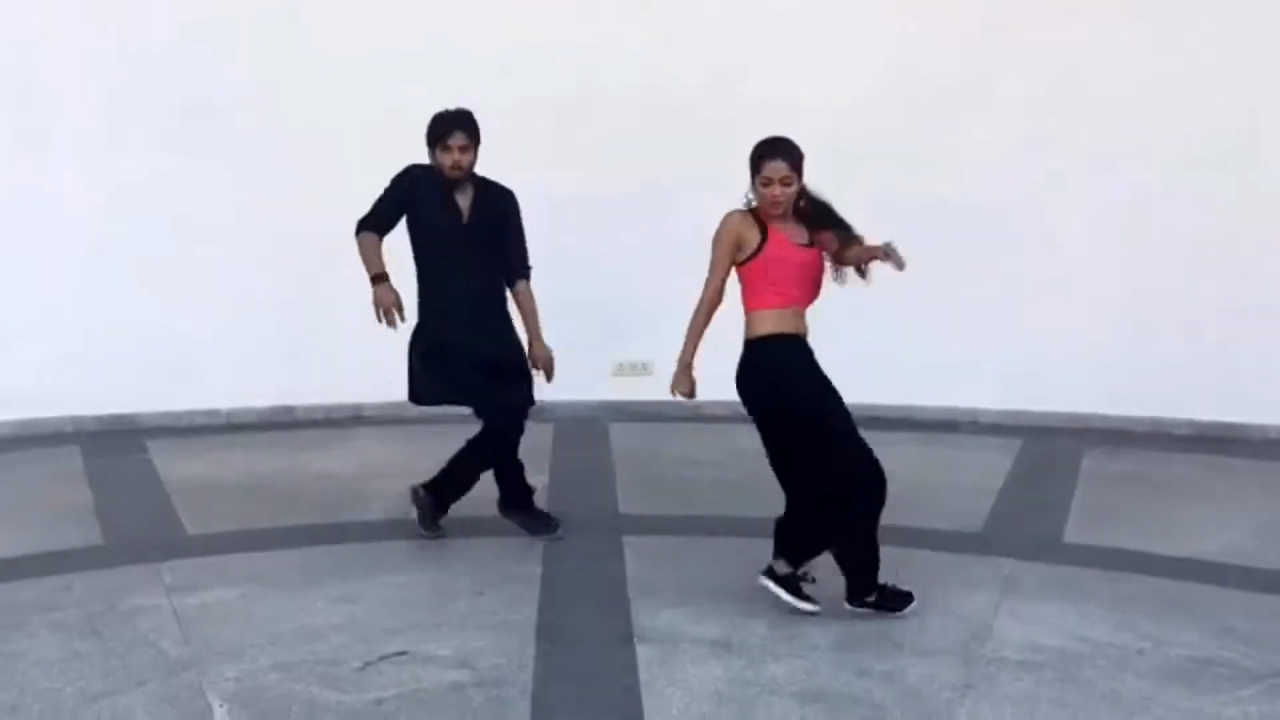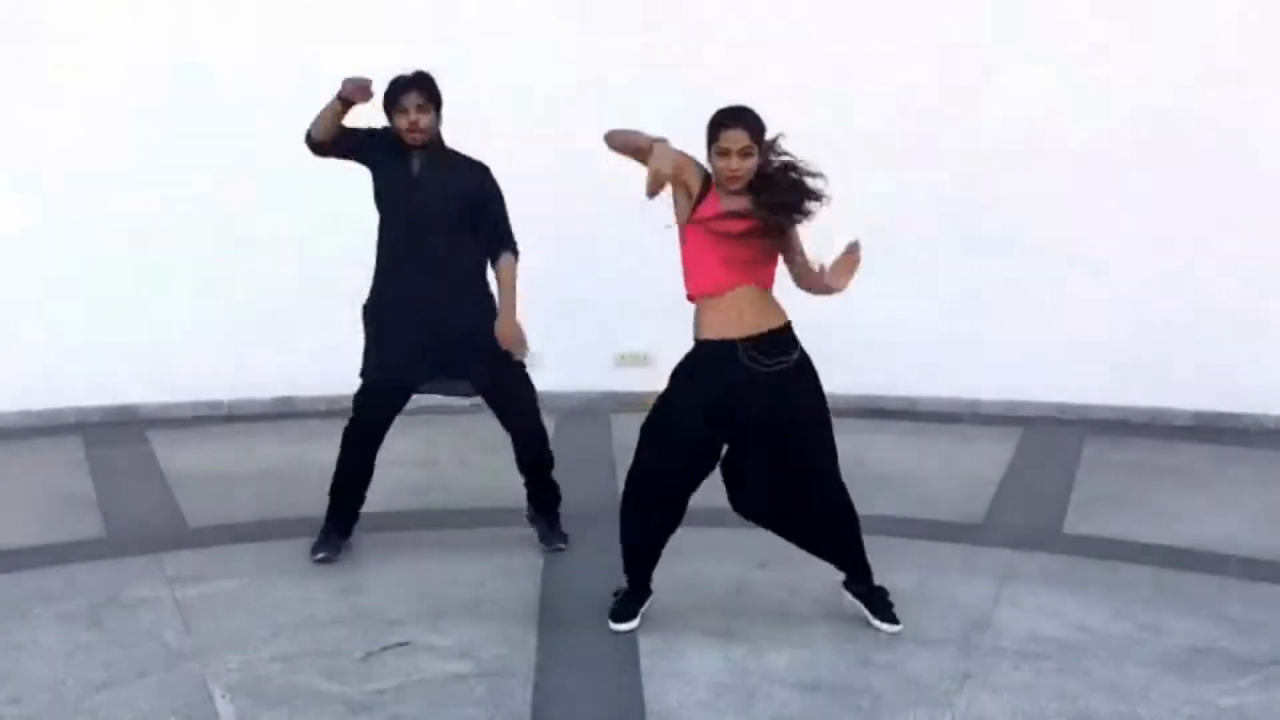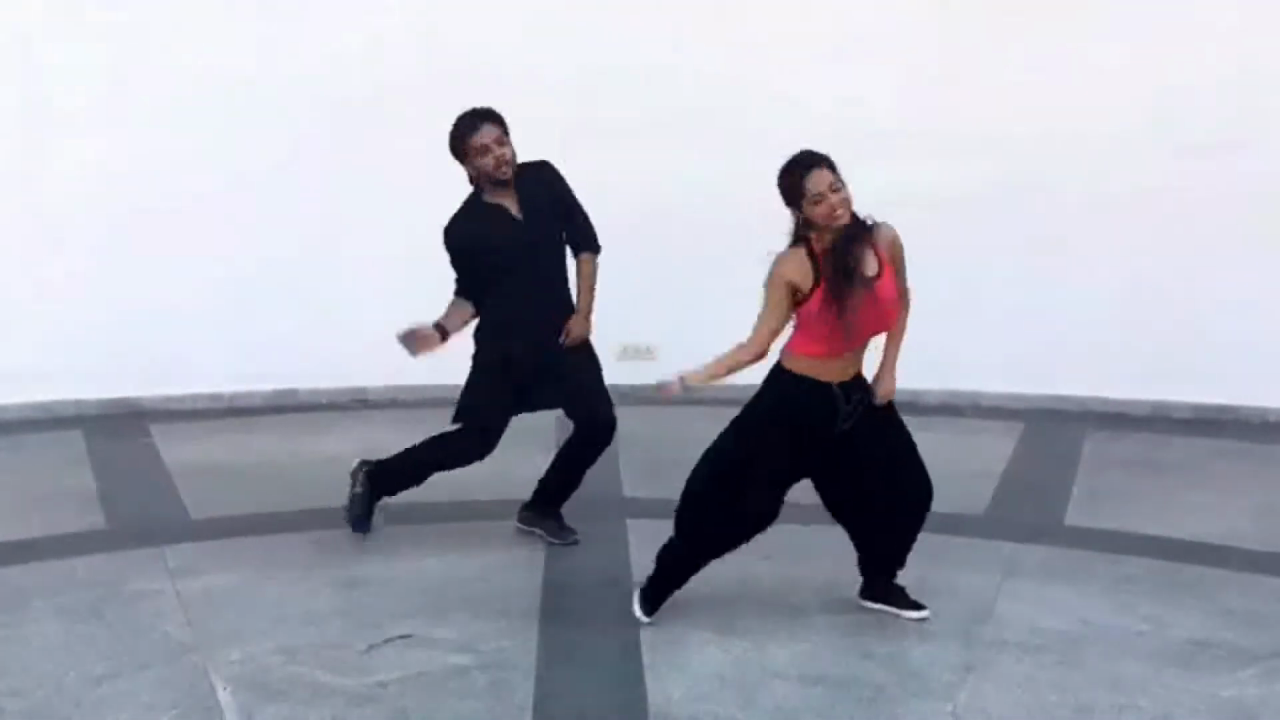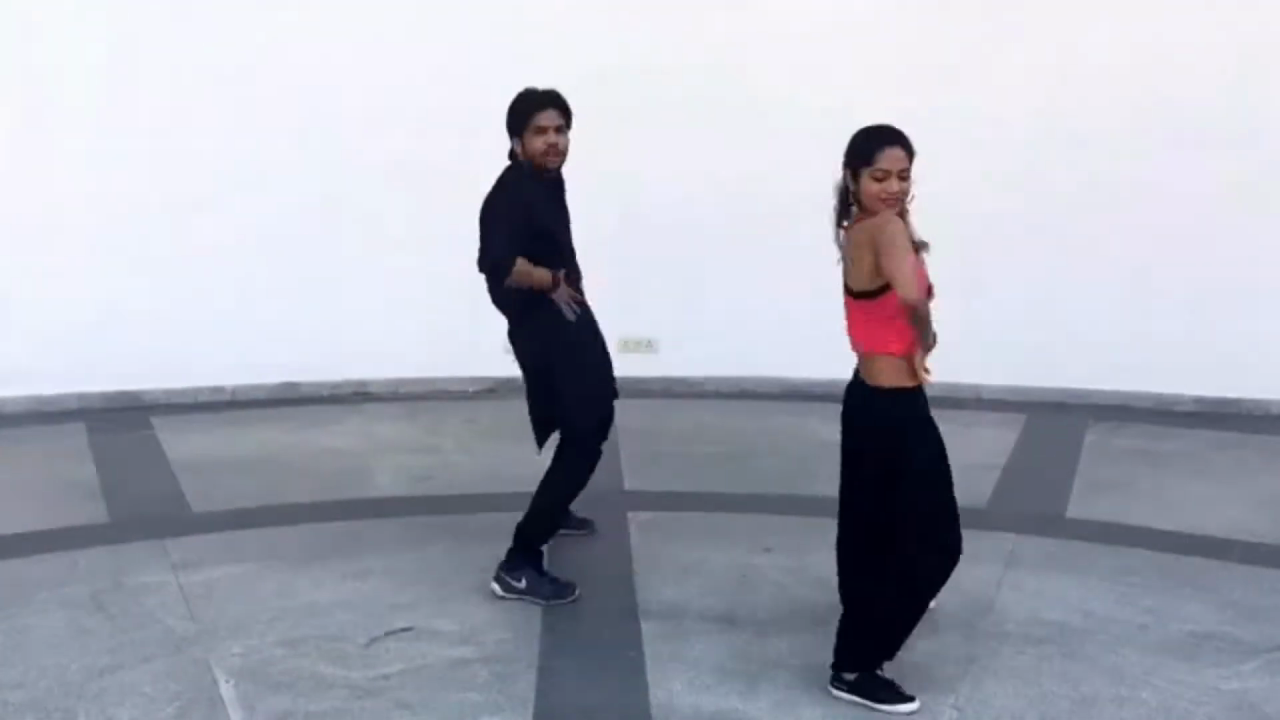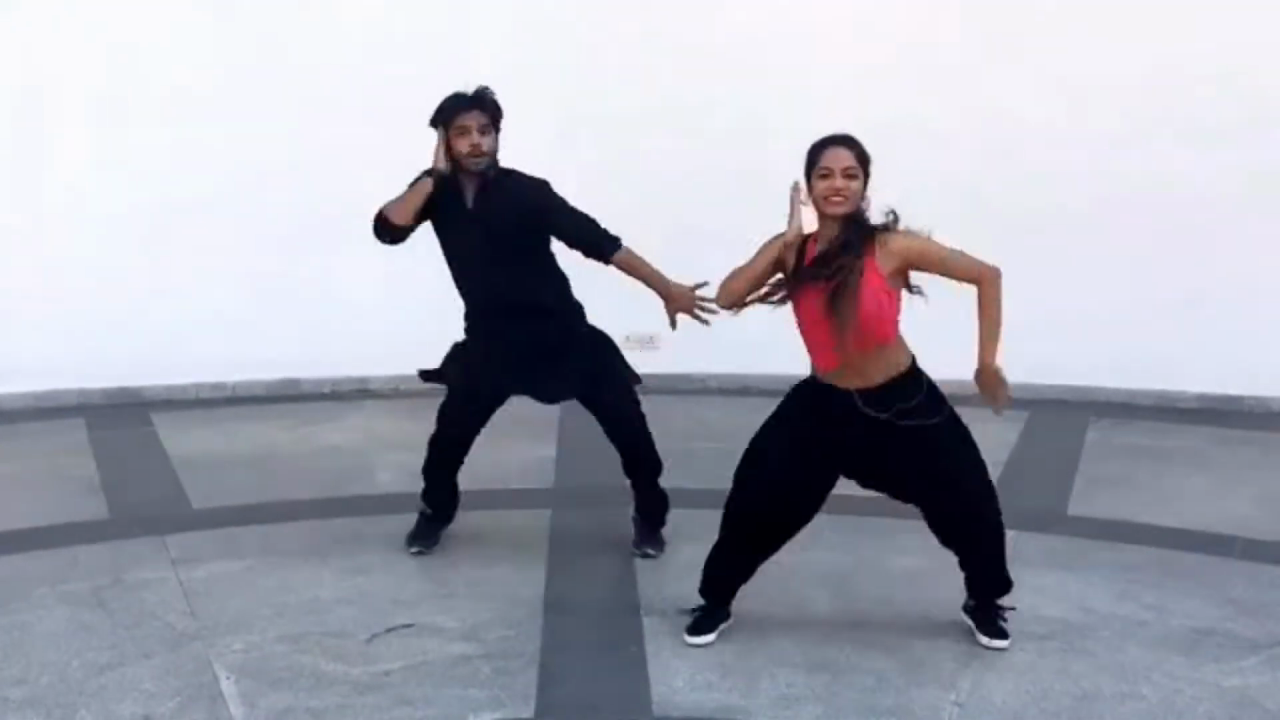
dt=1s
person 1, frame 1
left shoulder: (812, 225)
right shoulder: (739, 225)
left elbow: (848, 253)
right elbow: (710, 297)
left wrist: (877, 251)
right wrist: (686, 361)
left hip: (794, 358)
right hip: (771, 362)
left knee: (819, 467)
right knee: (848, 468)
left ankle: (787, 565)
right ankle: (863, 588)
person 1, frame 2
left shoulder: (775, 203)
right shoulder: (692, 184)
left elbow: (805, 278)
right elbow: (615, 140)
left wrist: (832, 280)
right wrist: (656, 150)
left hip: (778, 356)
right hip: (712, 362)
left knee: (812, 480)
right knee: (655, 479)
left ankle: (861, 583)
right ankle: (636, 587)
person 1, frame 3
left shoulder: (883, 240)
right shoulder: (792, 266)
left elbow: (900, 300)
right elbow: (756, 344)
left wrist: (889, 367)
right wrist: (695, 378)
left hip: (855, 395)
right hip: (792, 396)
left knee: (908, 492)
right knee: (729, 495)
left ankle: (879, 584)
right ankle: (661, 579)
person 1, frame 4
left shoulder: (863, 231)
right shoulder: (883, 228)
right elbow: (911, 294)
right wrist: (922, 337)
left hip: (882, 399)
right hip: (888, 407)
left knee: (905, 518)
right knee: (928, 537)
left ankle: (891, 595)
right ankle: (854, 667)
person 1, frame 5
left shoulder: (891, 246)
right shoulder: (789, 250)
left elbow: (987, 275)
right elbow: (728, 297)
left wrist: (987, 359)
right wrist: (788, 241)
left hip: (903, 401)
right hip: (824, 402)
left knee: (968, 501)
right knee: (755, 498)
left ankle: (985, 599)
right ankle: (716, 601)
person 2, frame 1
left shoulder: (500, 199)
right shoulder: (415, 183)
left elbow: (517, 272)
right elbow: (370, 230)
left wrist: (536, 337)
right wrist: (380, 281)
left hip: (491, 325)
right hip: (444, 330)
left knee: (508, 415)
right knee: (506, 416)
left ankle: (436, 496)
right ankle: (515, 503)
person 2, frame 2
left shoulder: (471, 173)
right shoulder: (383, 151)
left elbow: (502, 244)
right elbow: (318, 141)
left wrist: (507, 313)
right wrist: (343, 102)
left hip: (471, 317)
right hip: (401, 319)
left knee: (523, 415)
right knee: (366, 422)
left ankle: (545, 511)
right ankle: (337, 525)
person 2, frame 3
left shoulder: (545, 180)
right shoulder: (464, 228)
left elbow: (586, 243)
right elbow: (471, 297)
left wrist: (584, 312)
right wrist: (440, 330)
left hip: (562, 334)
right hip: (503, 344)
left knee: (599, 423)
right knee: (474, 440)
left ankle: (541, 509)
right ankle: (373, 479)
person 2, frame 4
left shoulder: (549, 183)
right shoulder: (511, 194)
right elbow: (496, 264)
left wrist: (563, 284)
right wrist: (553, 281)
left hip: (570, 326)
right hip: (545, 332)
left knee: (593, 419)
right knee: (582, 440)
left ankle: (553, 511)
right ankle: (518, 566)
person 2, frame 5
left shoulder: (526, 193)
right shoulder: (433, 189)
left elbow: (595, 241)
right elbow: (388, 230)
left wrist: (666, 288)
right wrist: (436, 175)
left hip: (558, 326)
right hip: (492, 337)
left knee: (624, 418)
right knee: (452, 431)
left ankle: (649, 514)
right ankle: (436, 510)
